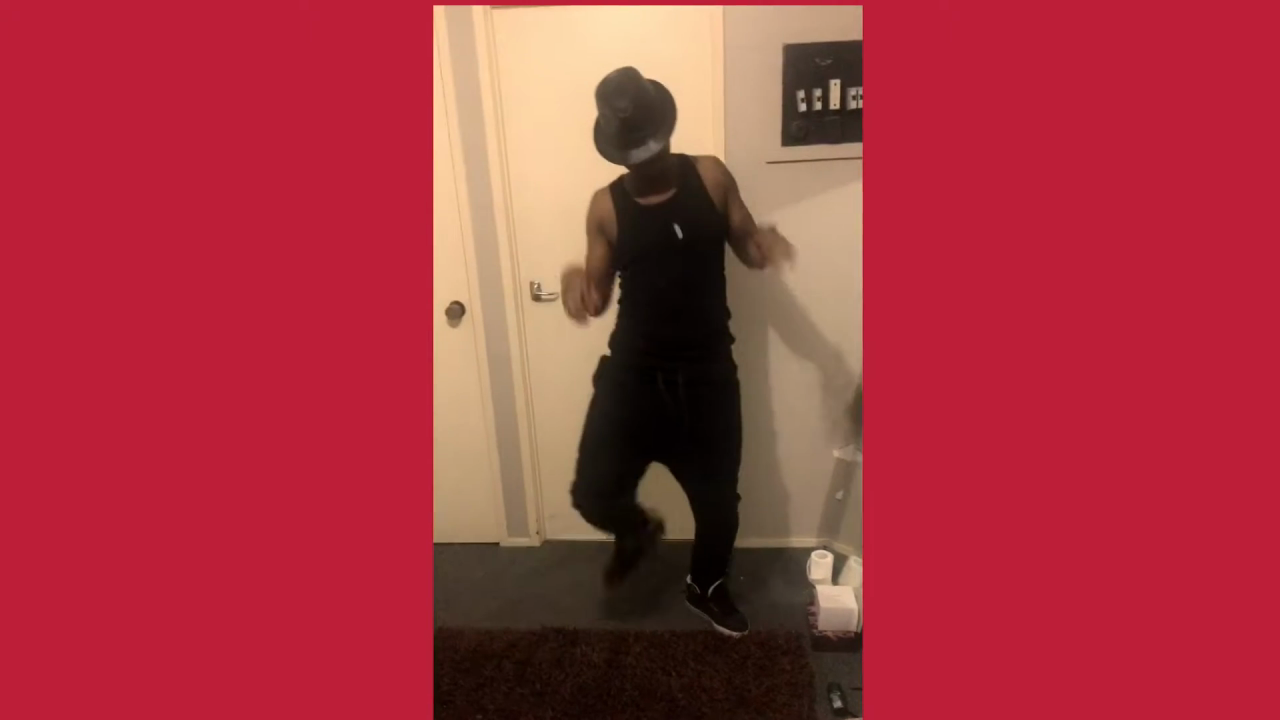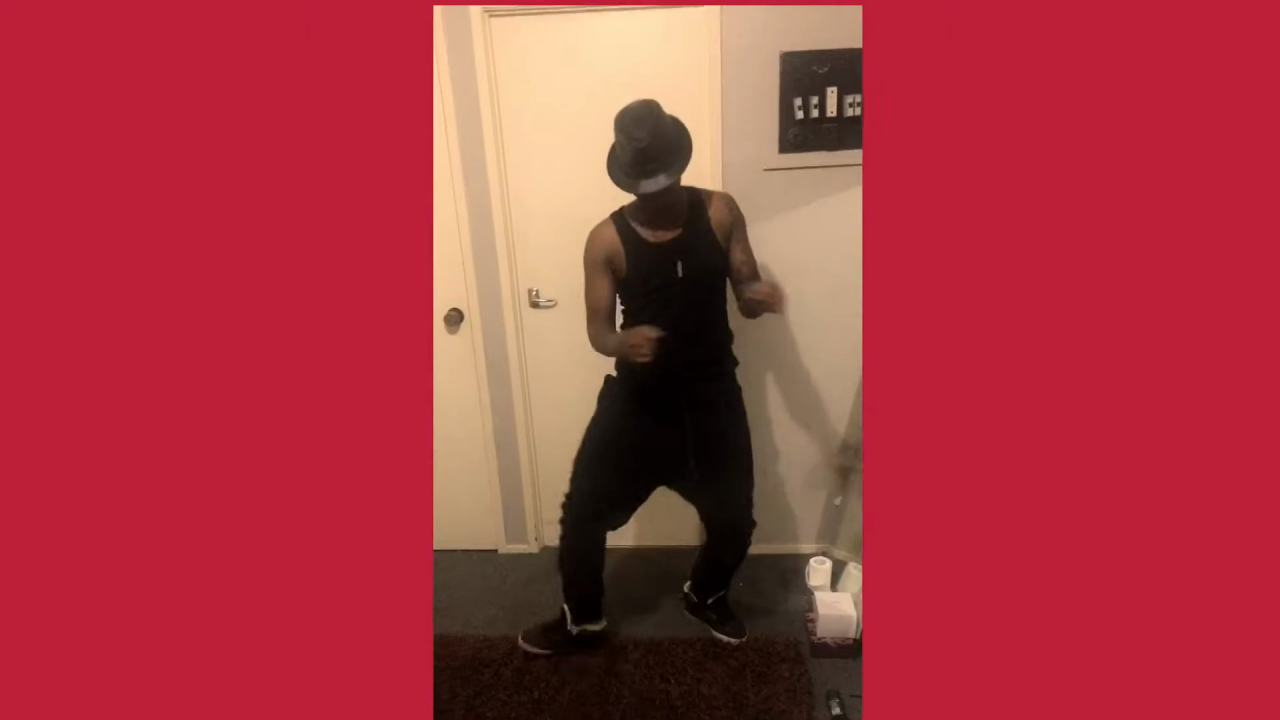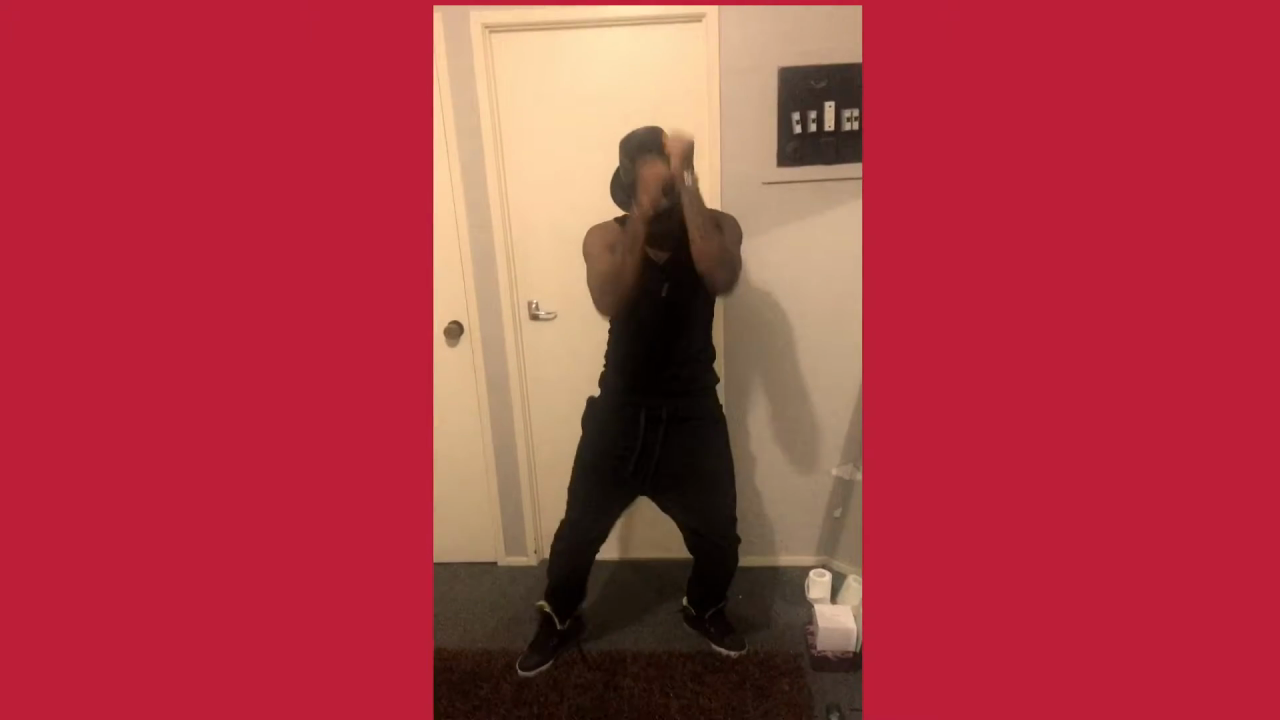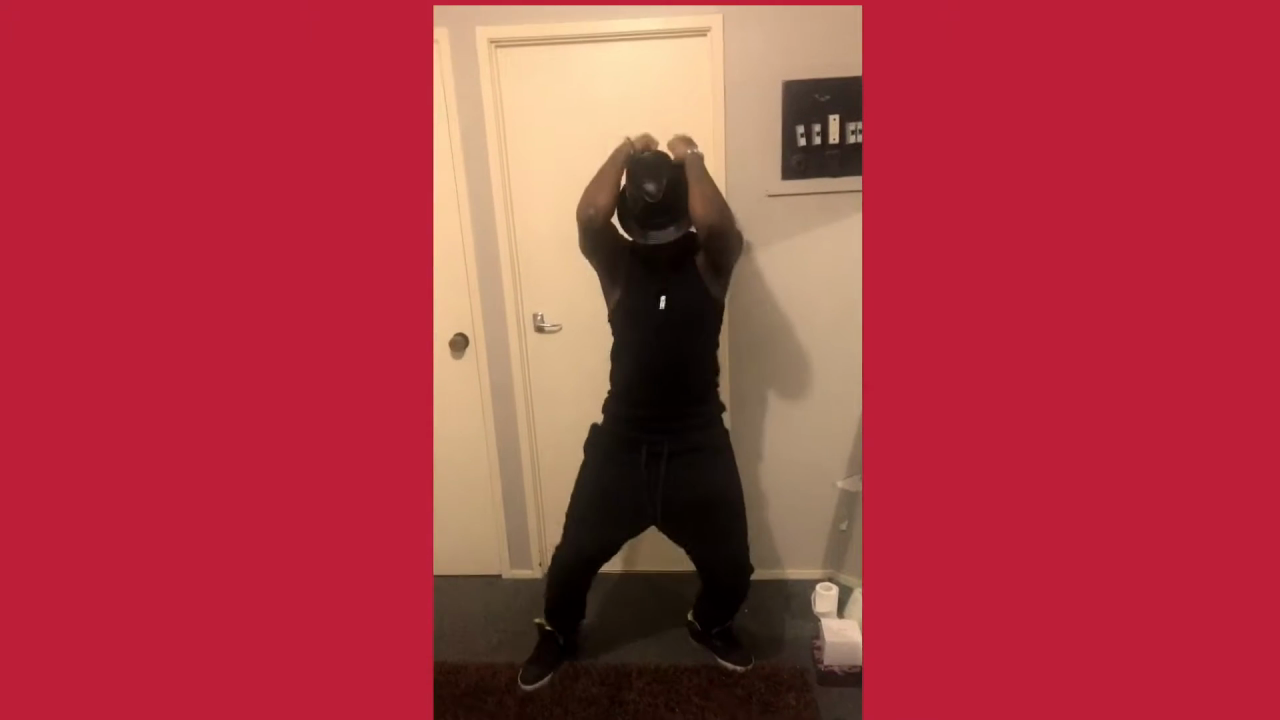
dt=0.3s
person 1, frame 1
left shoulder: (710, 176)
right shoulder: (606, 205)
left elbow: (748, 249)
right elbow: (599, 300)
left wrist: (768, 243)
right wrist: (579, 284)
left hip: (707, 372)
right hip: (633, 372)
left knee: (718, 497)
right knee: (593, 494)
left ankle: (707, 585)
right ankle: (634, 532)
person 1, frame 2
left shoulder: (721, 212)
right shoulder: (607, 240)
left elbow: (748, 299)
right elbow: (599, 333)
left wrist: (759, 293)
right wrist: (623, 341)
left hip: (713, 399)
right hip: (637, 400)
left knee: (734, 520)
right knee: (583, 513)
left ankle: (705, 595)
right ankle: (581, 621)
person 1, frame 3
left shoulder: (716, 227)
right shoulder: (604, 238)
left elbow: (719, 278)
right elbow: (610, 299)
left wrist: (686, 186)
right wrist: (644, 207)
left hip: (692, 415)
right hip: (620, 414)
left knee: (718, 535)
right knee: (579, 530)
left ankle: (704, 608)
right ankle: (558, 620)
person 1, frame 4
left shoulder: (714, 260)
right shoulder: (616, 263)
left elbow: (713, 219)
right elbow: (590, 215)
left wrist: (690, 156)
right wrist: (626, 153)
left hip: (698, 447)
right hip: (621, 445)
left knee: (732, 569)
right knee: (573, 559)
left ankle: (710, 625)
right ankle: (555, 636)
